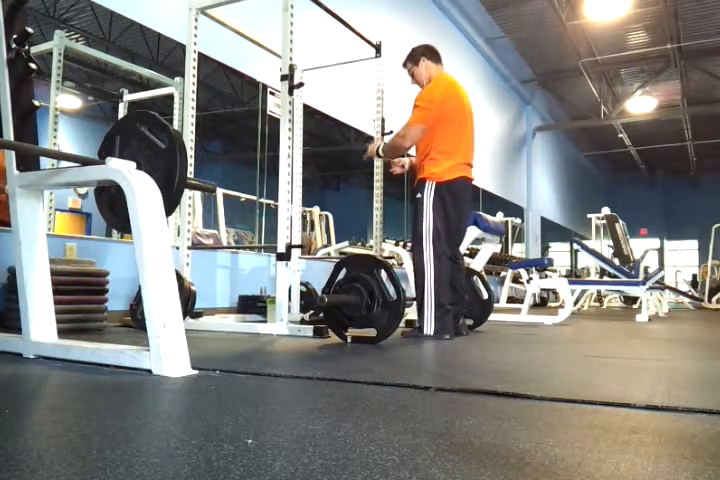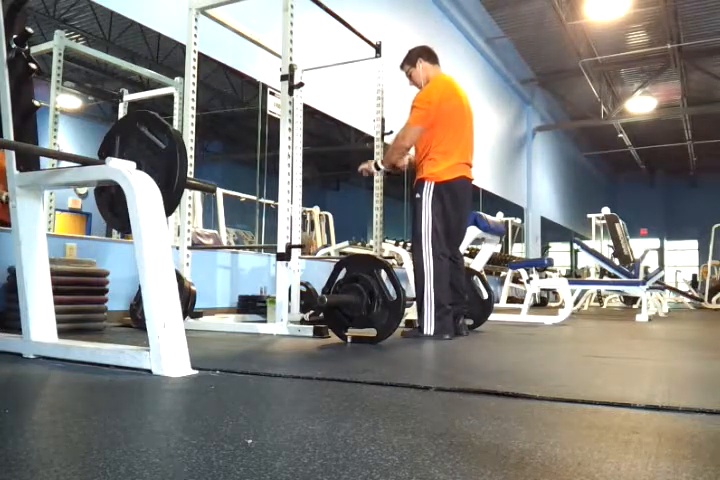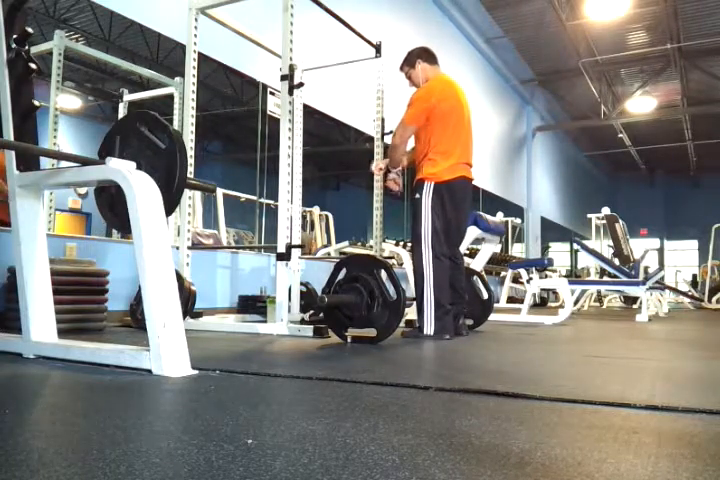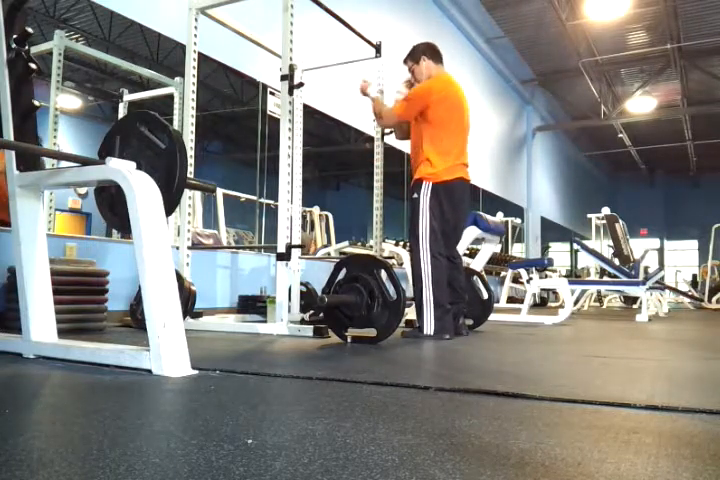
dt=0.5s
person 1, frame 1
left shoulder: (433, 92)
right shoulder: (457, 91)
left elbow: (406, 139)
left wrist: (381, 150)
right wrist: (412, 163)
left hip: (438, 182)
right hip: (459, 180)
left knee: (430, 251)
right knee: (449, 251)
left ankle: (433, 324)
right ankle: (454, 319)
person 1, frame 2
left shoulder: (432, 92)
right shoulder: (456, 91)
left elbow: (405, 140)
left wrist: (379, 165)
right wrist: (412, 159)
left hip: (437, 182)
right hip: (458, 180)
left knee: (430, 252)
right knee: (449, 251)
left ankle: (434, 324)
right ankle: (454, 319)
person 1, frame 3
left shoulder: (429, 92)
right shoulder: (454, 91)
left elbow: (399, 141)
left wrist: (393, 170)
right wrist: (395, 162)
left hip: (437, 182)
right hip: (459, 180)
left knee: (430, 252)
right knee: (449, 250)
left ankle: (434, 324)
right ankle: (455, 319)
person 1, frame 4
left shoulder: (429, 89)
right shoulder: (455, 91)
left elbow: (386, 119)
right elbow: (405, 131)
left wrist: (370, 94)
right wrist: (406, 98)
left hip: (434, 182)
right hip: (456, 181)
left knee: (428, 251)
right knee: (447, 251)
left ankle: (434, 324)
right ankle: (454, 319)
